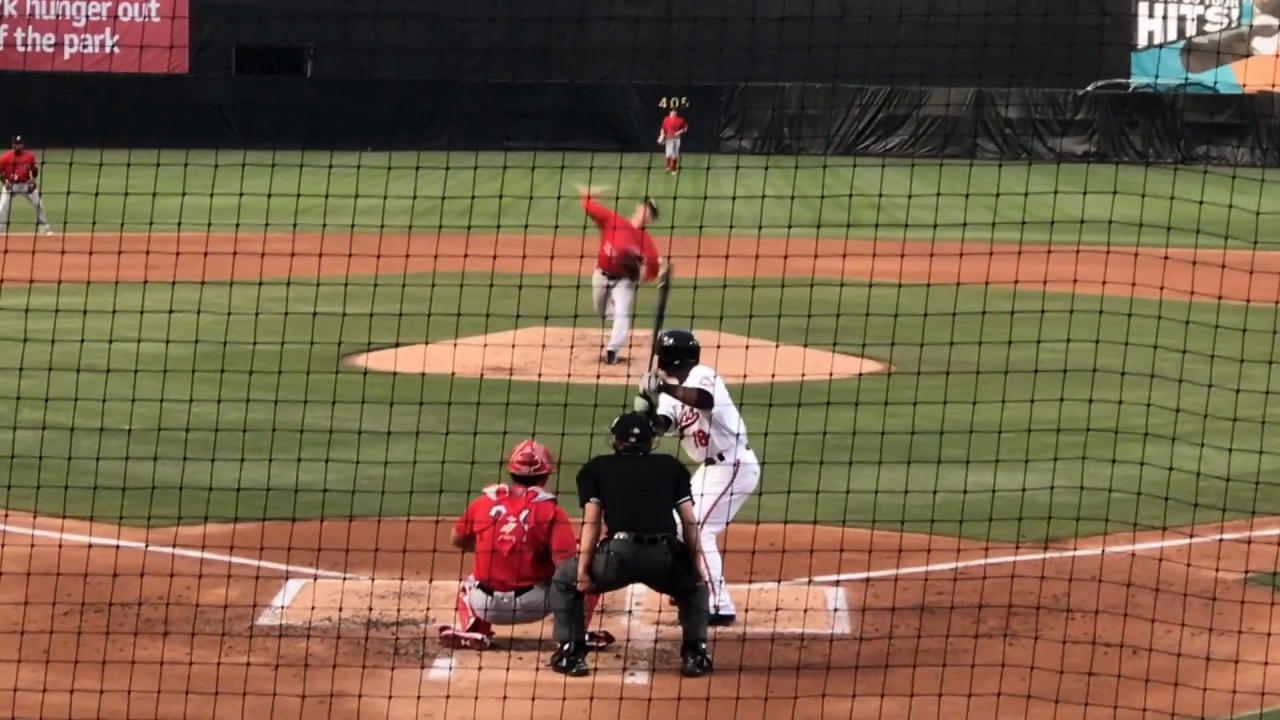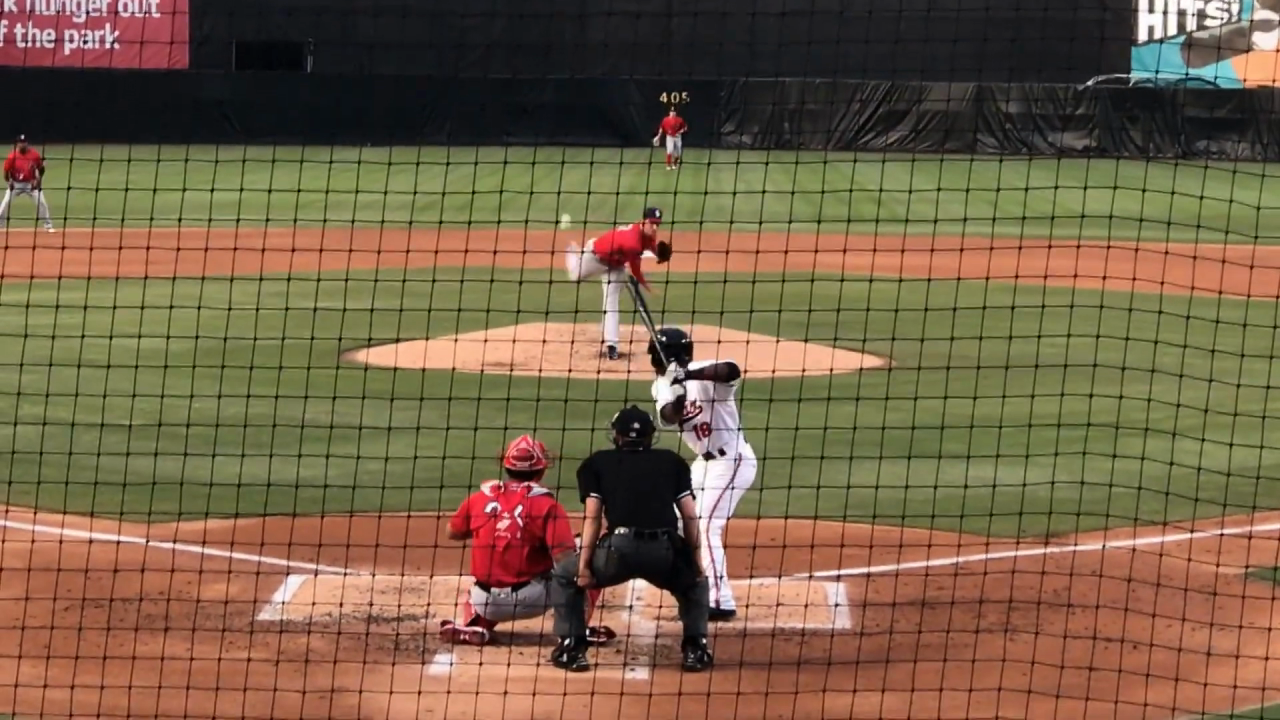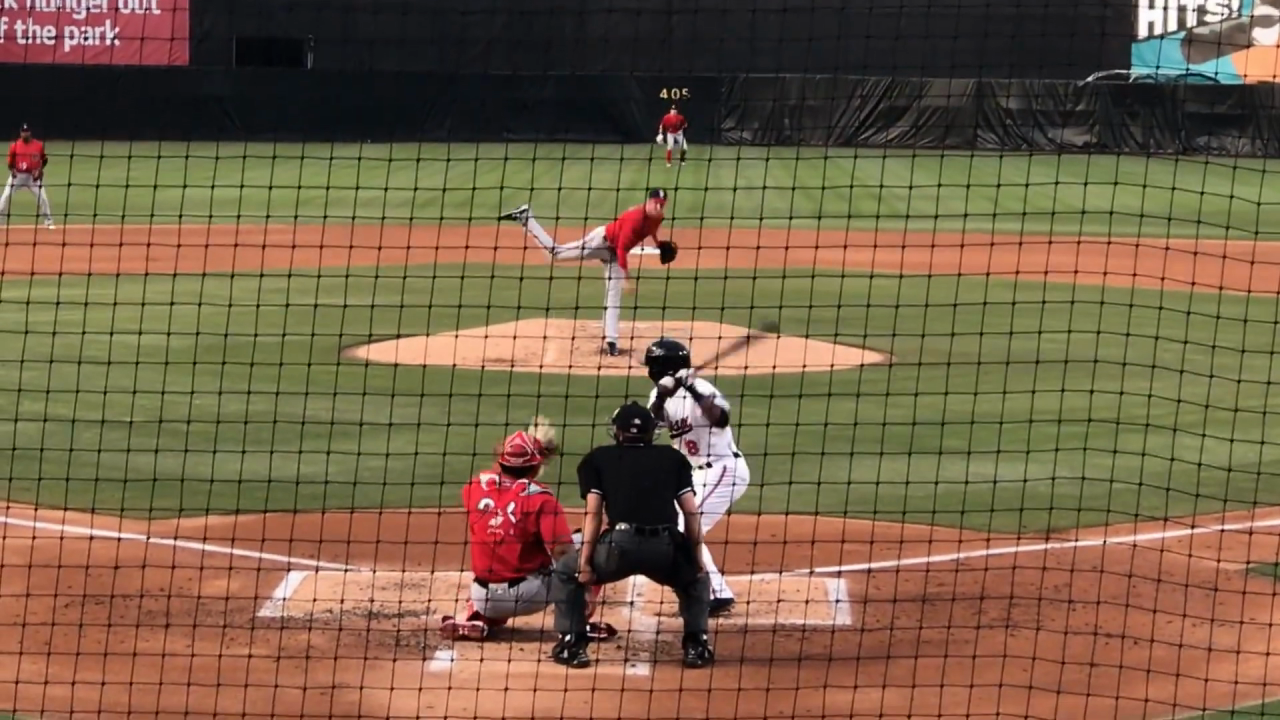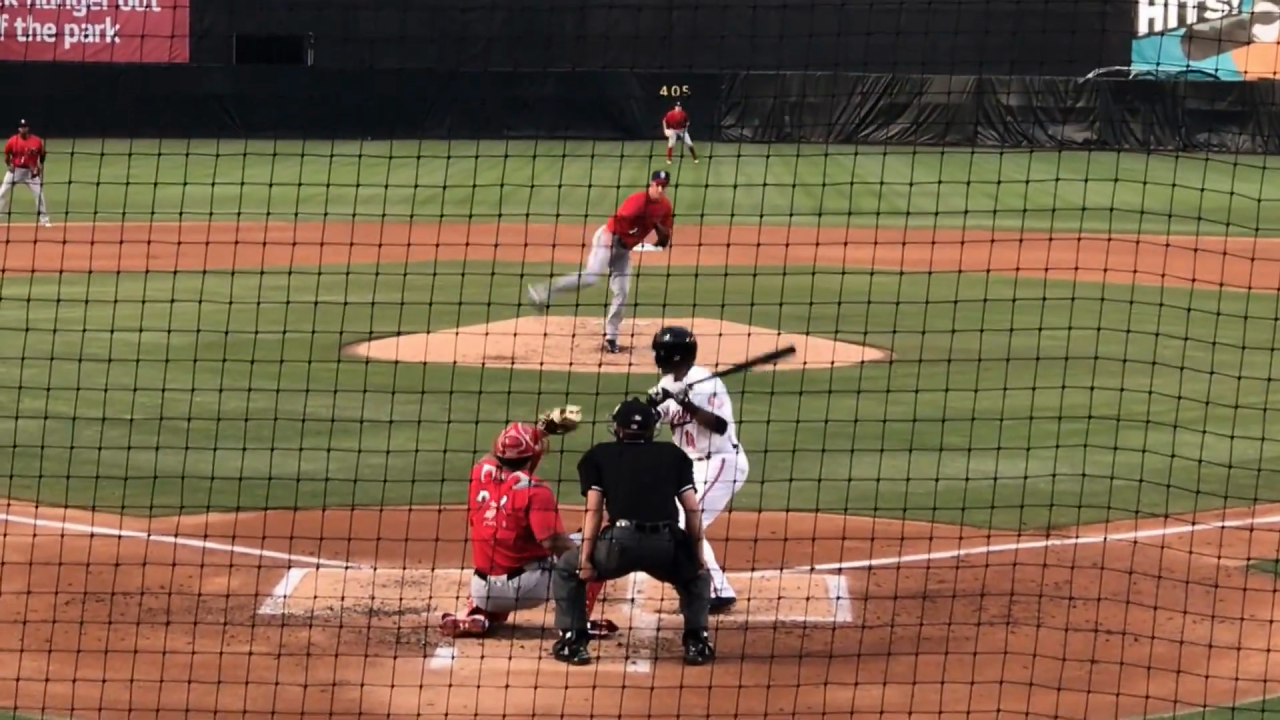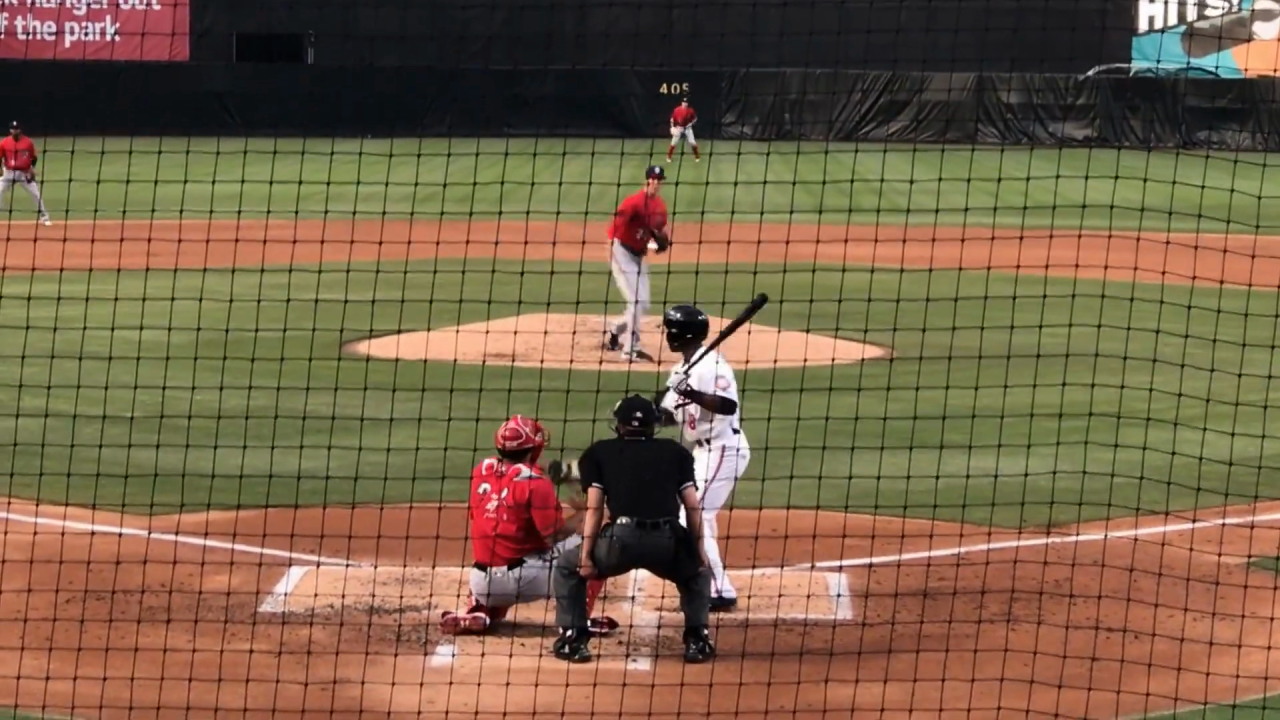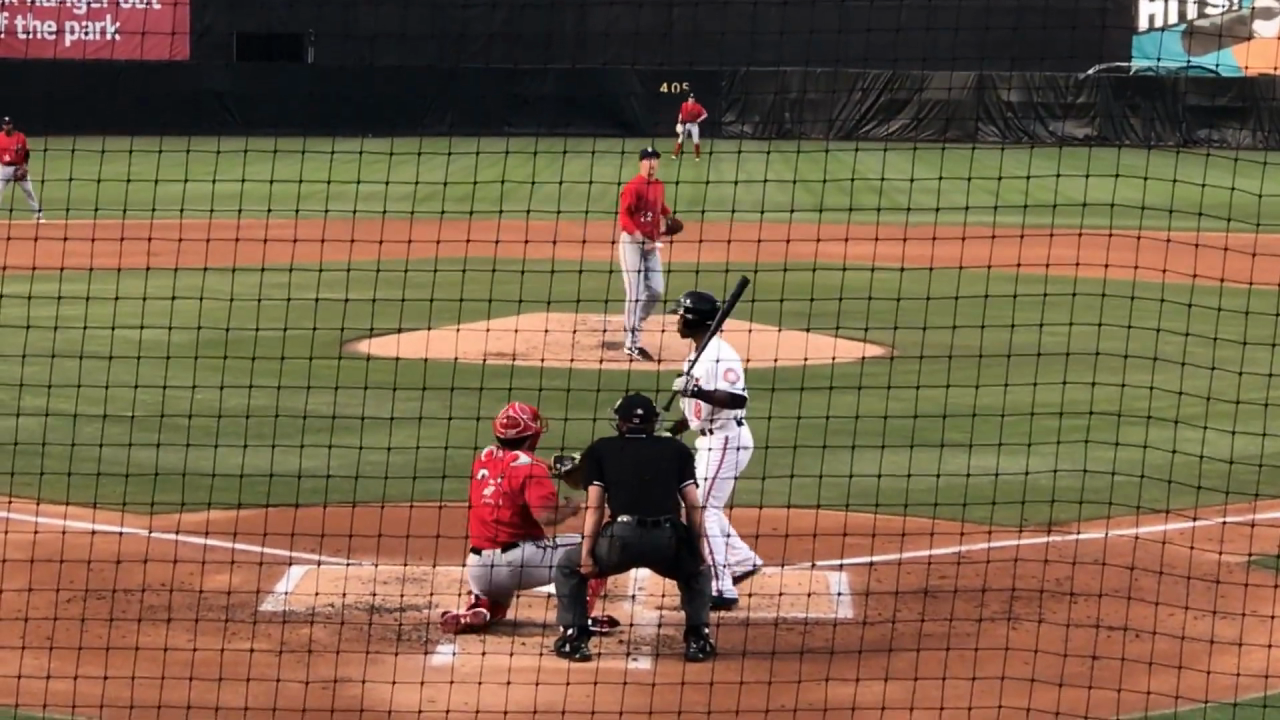
dt=0.2s
person 1, frame 1
left shoulder: (702, 376)
right shoulder: (674, 389)
left elbow: (705, 401)
right elbow: (663, 424)
left wrist: (663, 387)
right wrist: (647, 408)
left hip: (735, 466)
right hip: (711, 467)
left knee: (700, 531)
left ankle: (720, 607)
person 1, frame 2
left shoulder: (704, 370)
right shoulder: (663, 384)
left elbow: (732, 372)
right elbow: (668, 417)
left wrist: (687, 375)
right wrist: (677, 395)
left hip: (733, 460)
right hip: (705, 461)
left knee: (705, 526)
left ankle: (721, 602)
person 1, frame 3
left shoulder: (701, 390)
right shoulder: (661, 394)
left elbow: (722, 420)
right elbow: (654, 416)
left wrist: (692, 390)
right wrist: (663, 394)
left hip: (725, 470)
right hip: (704, 471)
left ankle: (717, 594)
person 1, frame 4
left shoulder: (706, 383)
right shoulder: (668, 385)
left elbow: (720, 426)
left wrist: (686, 403)
right wrist: (654, 400)
left hip: (724, 464)
right hip: (702, 465)
left ankle: (719, 592)
person 1, frame 5
left shoulder: (713, 364)
right shoulder: (680, 370)
left elbow: (728, 406)
right elbow: (670, 416)
left wrist: (690, 393)
right wrist: (656, 412)
left hip: (724, 450)
right hip: (704, 452)
left knee: (695, 518)
left ankle: (720, 592)
right ankle: (710, 575)
person 1, frame 6
left shoulder: (721, 354)
right shoulder: (697, 356)
left elbow: (738, 399)
left wrist: (697, 391)
right wrist: (671, 432)
left hip: (726, 442)
right hip: (711, 442)
left knee: (704, 513)
right knee: (706, 510)
left ankle: (722, 591)
right ankle: (743, 559)
person 2, frame 1
left shoulder: (597, 467)
right shoulder: (671, 466)
left elbow: (592, 522)
right elbow: (689, 521)
left wrist: (582, 571)
right wrist: (694, 567)
left hip: (619, 554)
right hip: (664, 557)
left knee: (564, 580)
right knee: (695, 586)
left ankle: (571, 652)
right ankle: (695, 653)
person 2, frame 2
left shoulder: (597, 462)
right shoulder: (672, 461)
left elbow: (592, 517)
right elbow: (690, 516)
left wrist: (584, 566)
right wrist: (694, 562)
left hip: (620, 549)
right hip: (664, 552)
left knee: (565, 575)
right knee: (695, 582)
left ankle: (572, 648)
right ankle: (696, 649)
person 2, frame 3
left shoulder: (598, 458)
right shoulder: (672, 457)
left elbow: (593, 513)
right elbow: (691, 512)
left wrist: (584, 563)
right wrist: (694, 558)
left hip: (621, 545)
right hip: (665, 549)
left knee: (566, 571)
right knee: (695, 578)
left ankle: (573, 644)
right ankle: (696, 645)
person 2, frame 4
left shoulder: (599, 455)
right shoulder: (673, 454)
left elbow: (594, 510)
right elbow: (692, 510)
left wrist: (585, 559)
right wrist: (696, 556)
left hip: (621, 542)
right hip: (666, 545)
left knee: (567, 568)
right knee: (696, 575)
left ankle: (573, 641)
right ankle: (697, 642)
person 2, frame 5
left shoulder: (600, 452)
right shoulder: (675, 451)
left elbow: (594, 507)
right elbow: (693, 506)
left wrist: (586, 556)
right wrist: (696, 553)
left hip: (622, 539)
right hip: (667, 542)
left knee: (568, 566)
right knee: (697, 572)
left ankle: (573, 639)
right ankle: (697, 639)
person 2, frame 6
left shoulder: (601, 449)
right shoulder: (676, 448)
left elbow: (595, 505)
right elbow: (693, 504)
left wrist: (587, 554)
right wrist: (696, 551)
left hip: (623, 537)
right hip: (667, 540)
left knee: (569, 565)
right knee: (697, 571)
left ankle: (574, 637)
right ankle: (698, 638)
person 3, frame 1
left shoulder: (483, 502)
right shoulder: (550, 511)
left elbow: (457, 539)
left hip: (485, 605)
right hip: (532, 603)
left knee: (470, 584)
left ankle: (473, 631)
person 3, frame 2
left shoulder: (480, 497)
right shoulder: (546, 505)
left elbow: (452, 532)
right elbow: (565, 559)
left hip: (486, 603)
right hip: (530, 600)
left ankle: (474, 626)
person 3, frame 3
left shoulder: (478, 487)
right shoulder: (540, 499)
right elbow: (562, 552)
left hip: (483, 597)
right hip: (527, 594)
left ankle: (476, 620)
person 3, frame 4
left shoulder: (480, 474)
right shoulder: (534, 490)
left elbow: (497, 456)
right elbow: (552, 542)
left wrist: (542, 429)
left hip: (483, 590)
right hip: (526, 586)
left ankle: (475, 617)
person 3, frame 5
left shoulder: (482, 470)
right shoulder: (535, 483)
right elbow: (553, 536)
left wrist: (545, 470)
right wrist: (581, 516)
left hip: (482, 583)
right hip: (525, 579)
left ankle: (477, 613)
person 3, frame 6
left shoulder: (484, 457)
right shoulder: (531, 468)
right elbow: (547, 517)
left wrist: (548, 466)
right wrist: (572, 507)
left hip: (478, 567)
right hip: (518, 561)
left knee: (493, 605)
left ankle: (476, 611)
person 4, frame 1
left shoulder: (646, 241)
right shoulder: (613, 220)
left elbow: (652, 272)
right elbow: (588, 207)
left hip: (624, 280)
right hip: (602, 275)
left knee: (622, 313)
right knee: (601, 310)
person 4, frame 2
left shoulder: (648, 236)
right shoulder: (633, 241)
right elbow: (634, 269)
left wrist: (658, 248)
right wrist: (644, 284)
left hip: (616, 265)
right hip: (595, 255)
left knee: (611, 305)
right knee: (576, 276)
left ankle: (611, 344)
right ankle: (574, 252)
person 4, frame 3
left shoulder: (657, 216)
right shoulder: (635, 218)
right elbow: (621, 250)
left wrist: (659, 243)
right wrist: (625, 276)
left hip: (615, 251)
right hip: (601, 241)
left knee: (614, 297)
right knee: (555, 251)
left ankle: (611, 340)
right ankle: (525, 216)
person 4, frame 4
left shoulder: (666, 206)
right shoulder: (637, 201)
left elbow: (666, 227)
right elbow: (617, 219)
left wrist: (664, 236)
right wrist: (607, 236)
left hip: (624, 248)
right hip: (610, 237)
left knee: (620, 295)
right knee: (590, 277)
left ankle: (611, 337)
right ankle: (544, 294)
person 4, frame 5
left shoulder: (660, 205)
right shoulder: (634, 201)
left elbow: (660, 229)
right elbow: (617, 222)
left wrist: (662, 239)
right wrist: (611, 245)
left hip: (638, 255)
right hip: (622, 251)
left knee: (642, 304)
right knee: (636, 300)
left ankle: (614, 333)
right ankle: (630, 349)
person 4, frame 6
left shoulder: (659, 186)
right shoulder: (633, 186)
right elbow: (624, 216)
left wrist: (670, 218)
right wrist: (640, 239)
left hip: (650, 244)
right hip: (632, 243)
left knee: (656, 292)
right knee: (637, 293)
left ankle: (633, 324)
right ankle: (632, 344)
